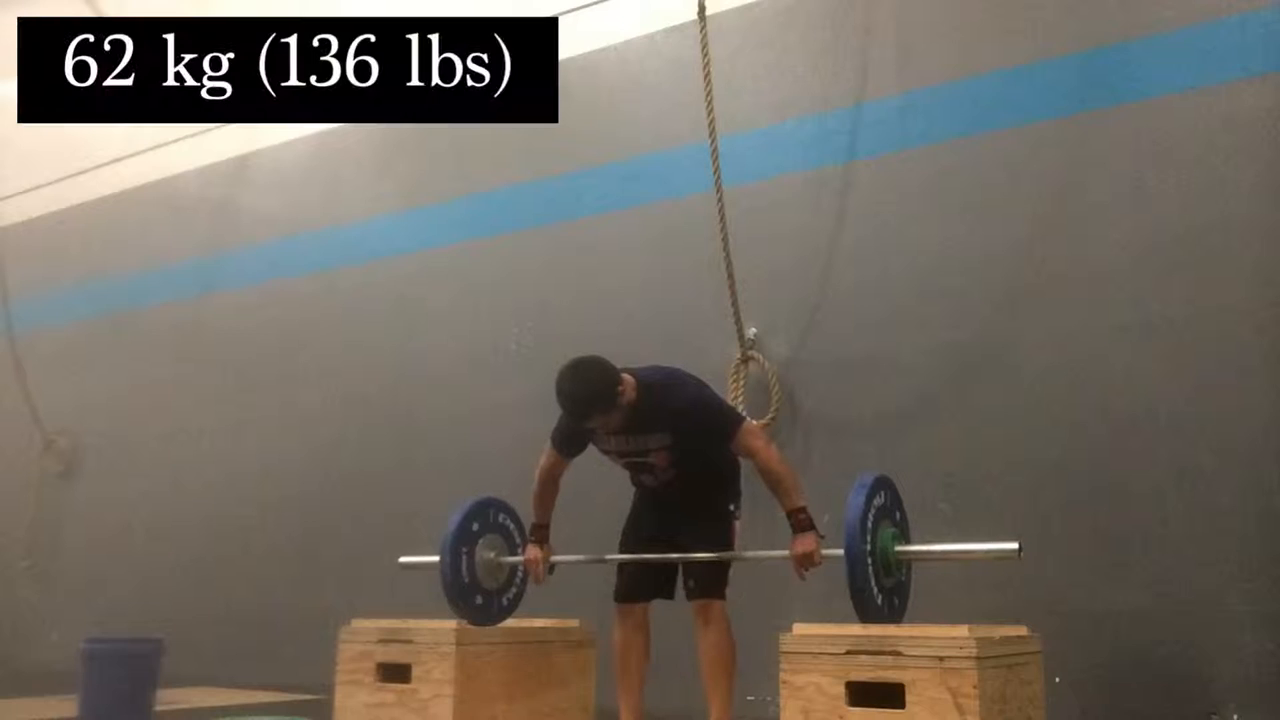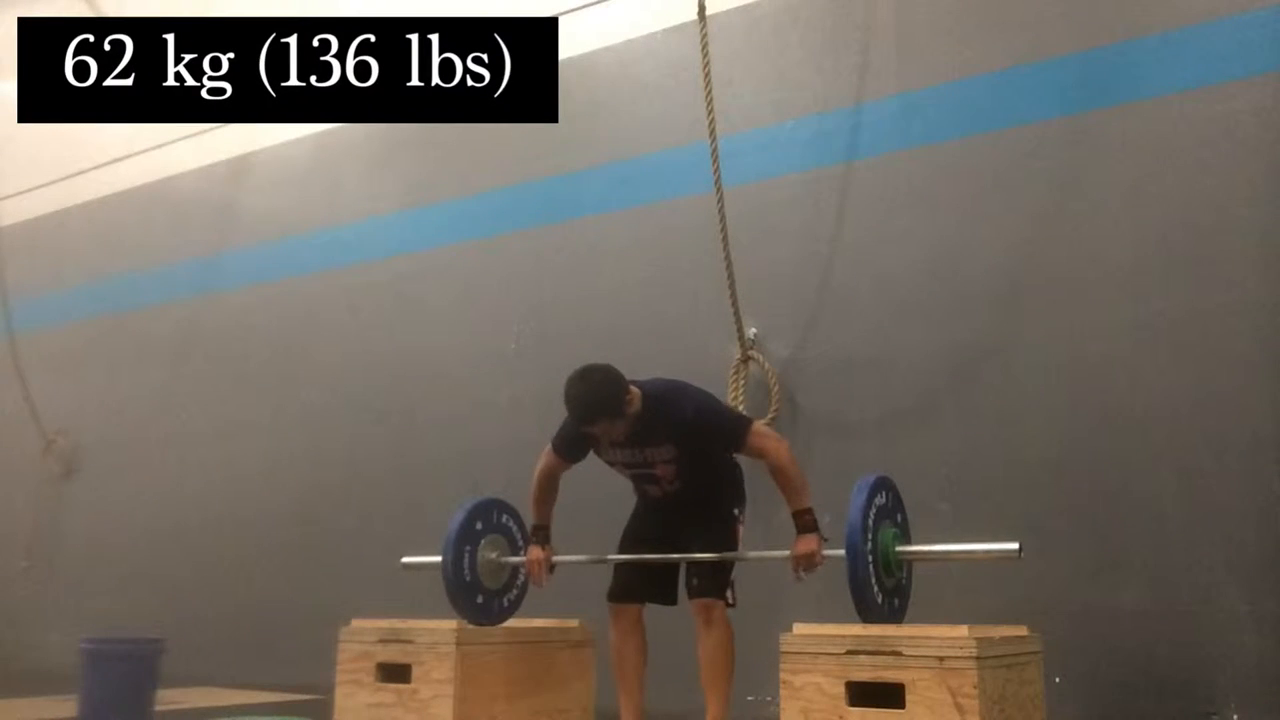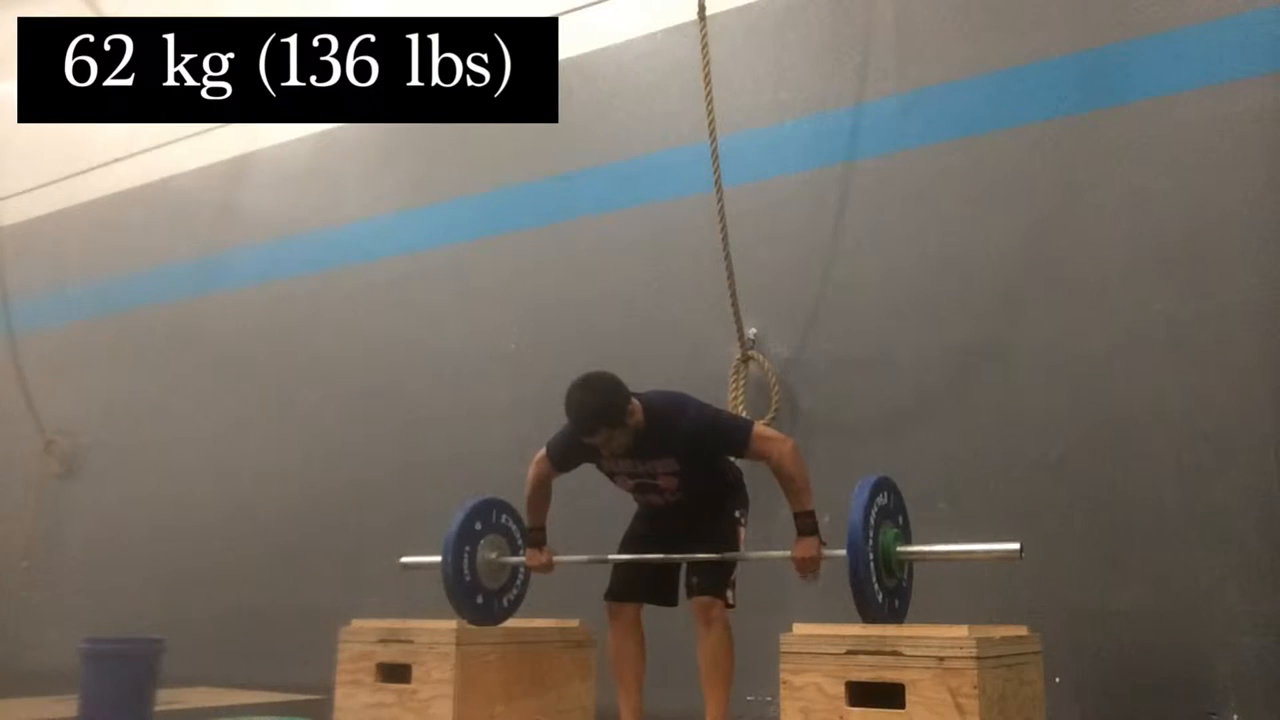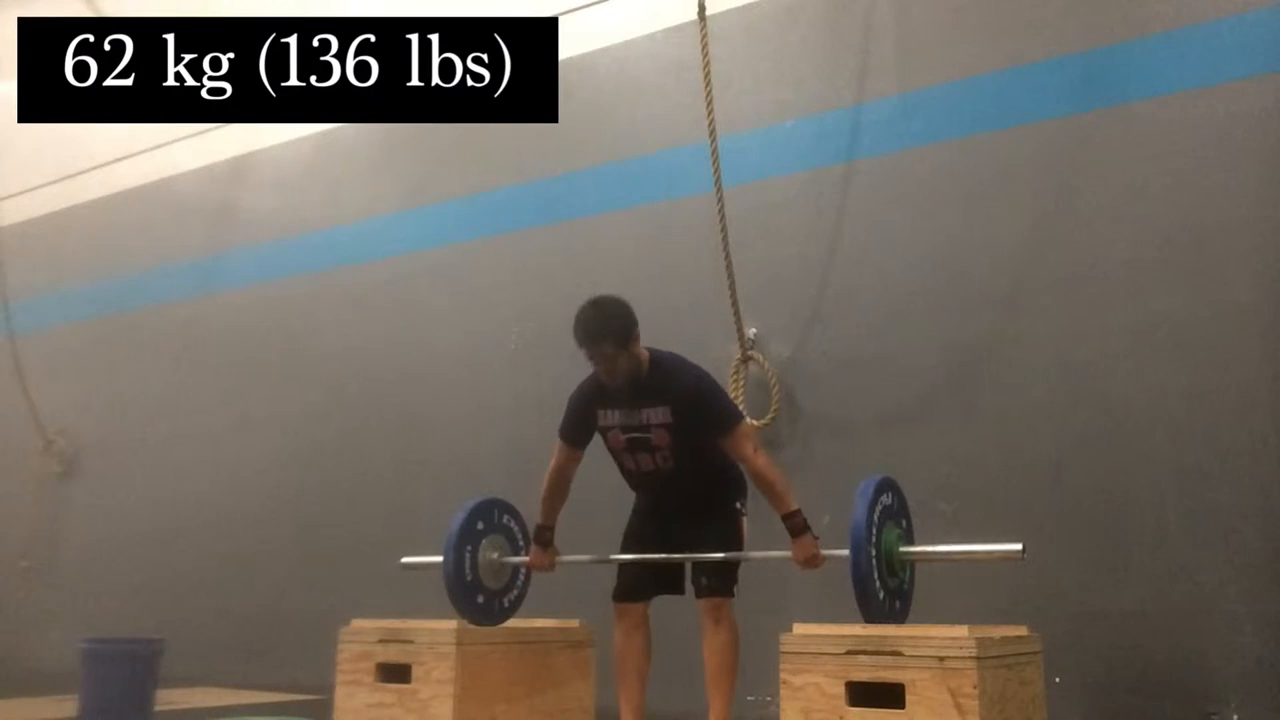
dt=1s
person 1, frame 1
left shoulder: (680, 397)
right shoulder: (582, 413)
left elbow: (760, 447)
right elbow: (550, 469)
left wrist: (802, 525)
right wrist: (538, 536)
left hip: (709, 498)
right hip: (653, 500)
left knee: (706, 605)
right knee: (629, 607)
person 1, frame 2
left shoulder: (684, 407)
right shoulder: (585, 422)
left elbow: (774, 447)
right elbow: (548, 469)
left wrist: (806, 527)
right wrist: (539, 537)
left hip: (713, 504)
right hip: (655, 506)
left knee: (707, 604)
right knee: (623, 606)
person 1, frame 3
left shoulder: (685, 419)
right shoulder: (584, 434)
left elbow: (781, 448)
right elbow: (539, 470)
left wrist: (807, 531)
right wrist: (536, 540)
left hip: (715, 509)
right hip: (656, 513)
left knee: (707, 605)
right knee: (620, 606)
person 1, frame 4
left shoulder: (686, 382)
right shoulder: (588, 397)
left elbow: (751, 453)
right elbow: (562, 467)
left wrist: (798, 530)
right wrist: (543, 537)
left hip: (713, 503)
right hip: (654, 505)
left knee: (714, 605)
right knee: (628, 607)
